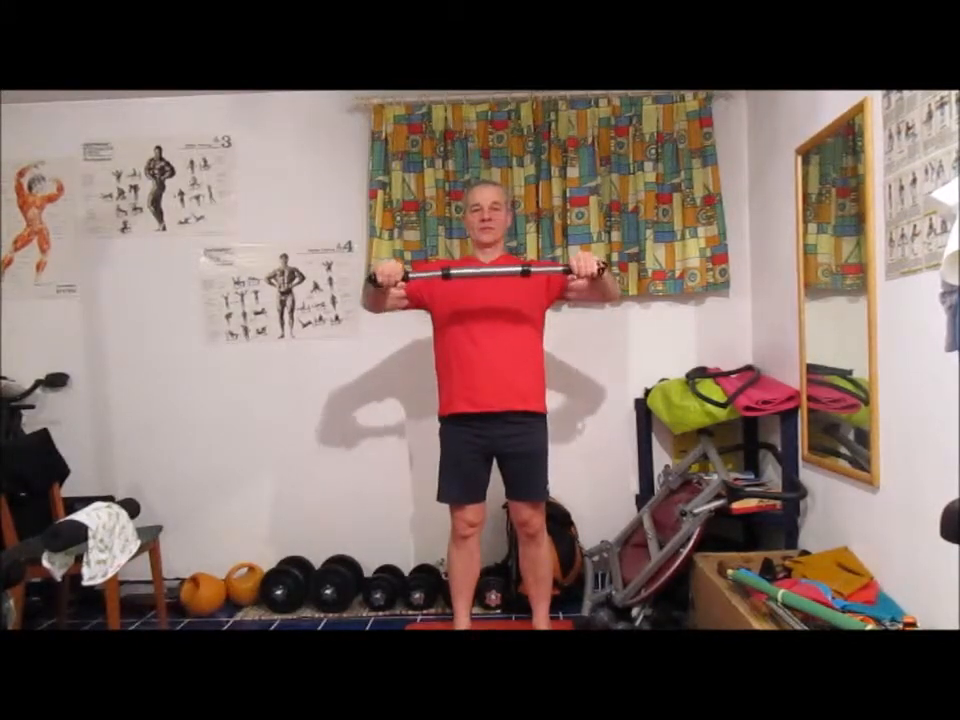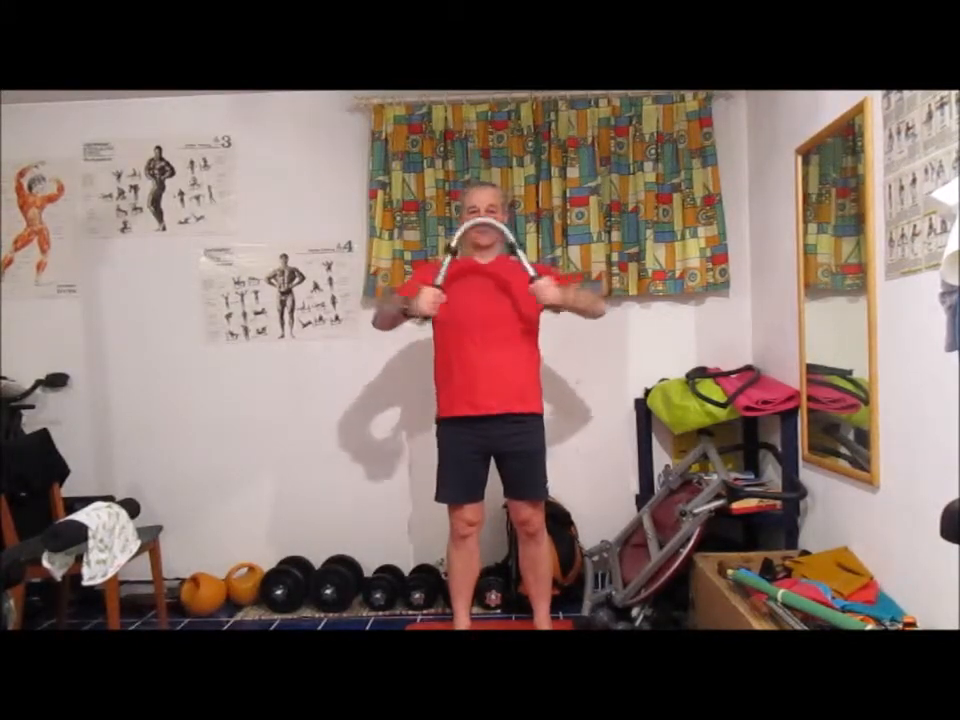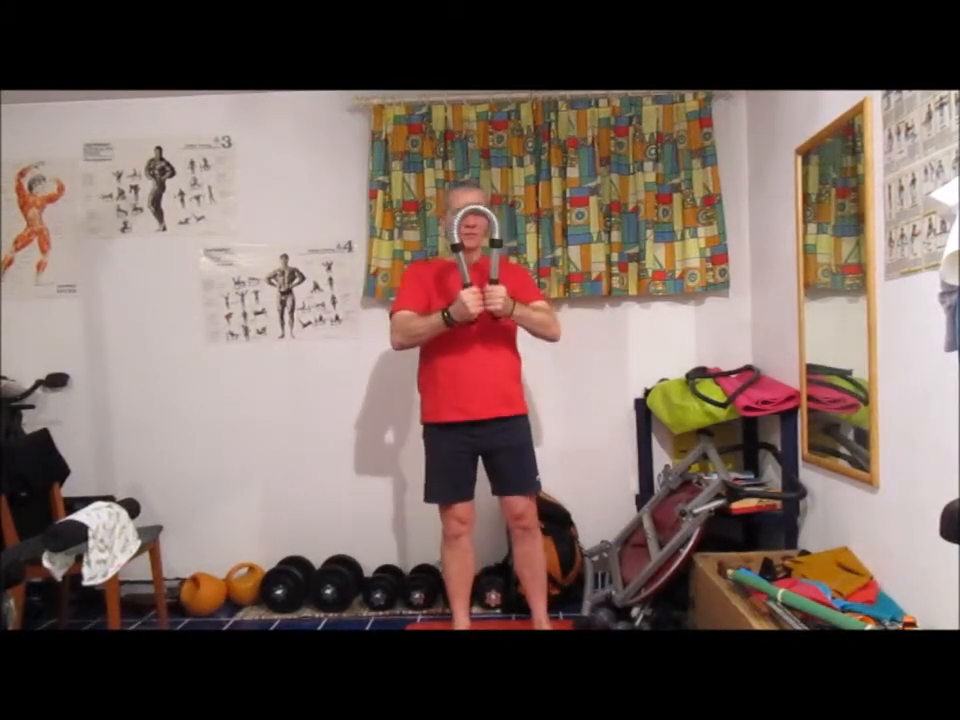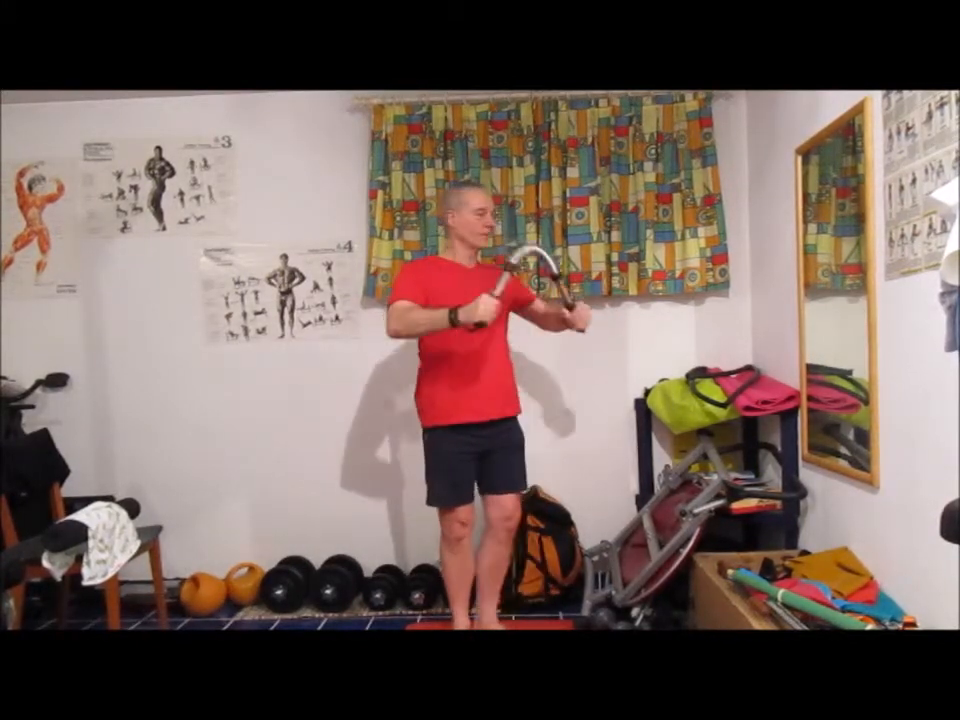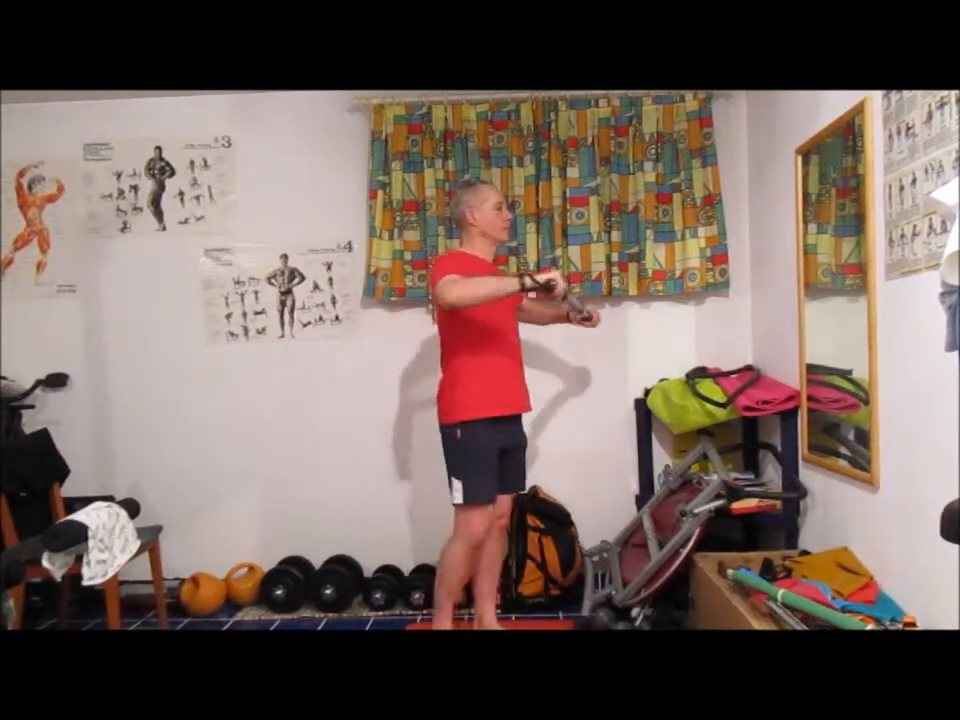
dt=0.4s
person 1, frame 1
left shoulder: (538, 274)
right shoulder: (438, 275)
left elbow: (608, 293)
right elbow: (375, 304)
left wrist: (595, 270)
right wrist: (379, 281)
left hip: (524, 419)
right hip: (462, 421)
left knee: (531, 523)
right knee: (465, 525)
left ankle: (542, 623)
right ankle: (461, 623)
person 1, frame 2
left shoulder: (531, 272)
right shoulder: (435, 273)
left elbow: (595, 308)
right elbow: (382, 319)
left wrist: (560, 295)
right wrist: (412, 306)
left hip: (521, 418)
right hip: (459, 421)
left knee: (530, 522)
right knee: (464, 525)
left ankle: (542, 622)
right ankle: (461, 623)
person 1, frame 3
left shoulder: (511, 273)
right shoulder: (421, 274)
left elbow: (552, 330)
right elbow: (400, 335)
left wrist: (517, 308)
right wrist: (453, 315)
left hip: (507, 418)
right hip: (447, 422)
left knee: (524, 517)
right knee: (457, 524)
left ankle: (541, 621)
right ankle: (461, 623)
person 1, frame 4
left shoulder: (497, 277)
right shoulder: (421, 272)
left elbow: (539, 312)
right elbow: (396, 324)
left wrist: (567, 316)
right wrist: (459, 315)
left hip: (501, 419)
right hip: (448, 423)
left knee: (505, 519)
right knee: (457, 526)
left ankle: (487, 617)
right ankle: (459, 622)
person 1, frame 5
left shoulder: (491, 274)
right shoulder: (452, 264)
left elbow: (522, 310)
right elbow: (450, 295)
left wrist: (568, 314)
right wrist: (531, 281)
left hip: (506, 416)
right hip: (469, 419)
left knee: (499, 520)
right knee: (470, 528)
left ankle: (487, 619)
right ankle: (441, 626)
